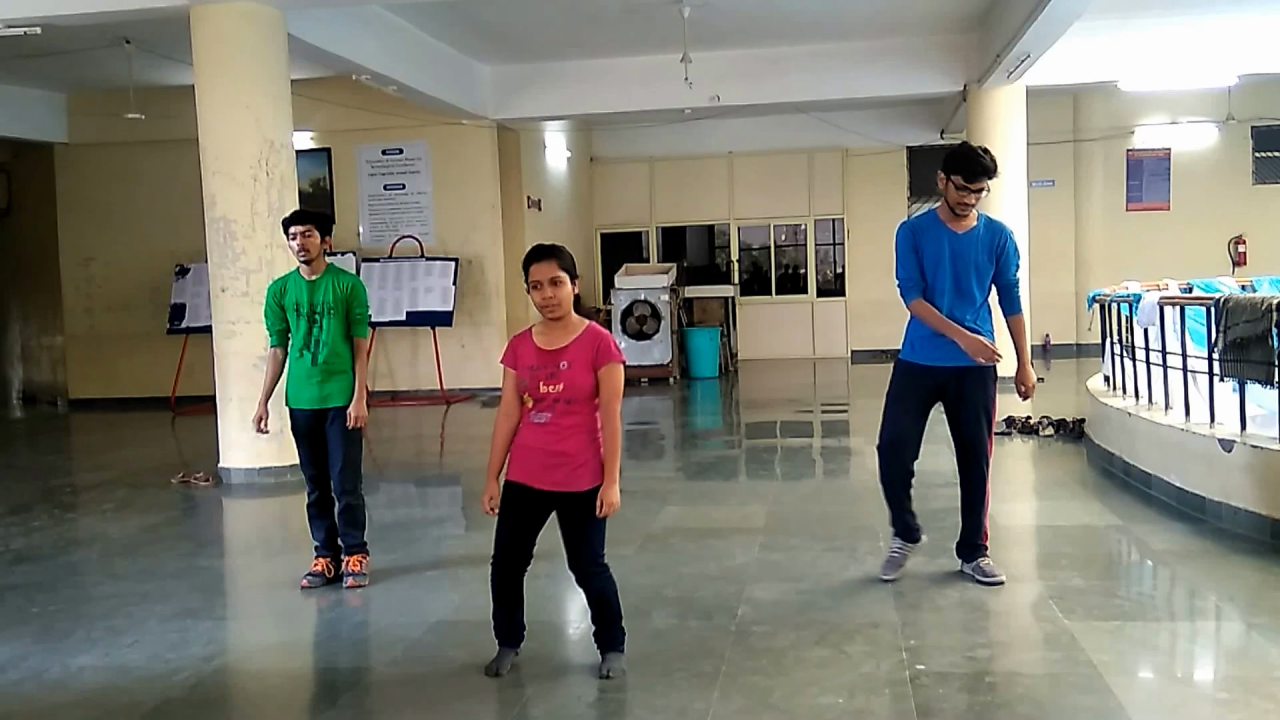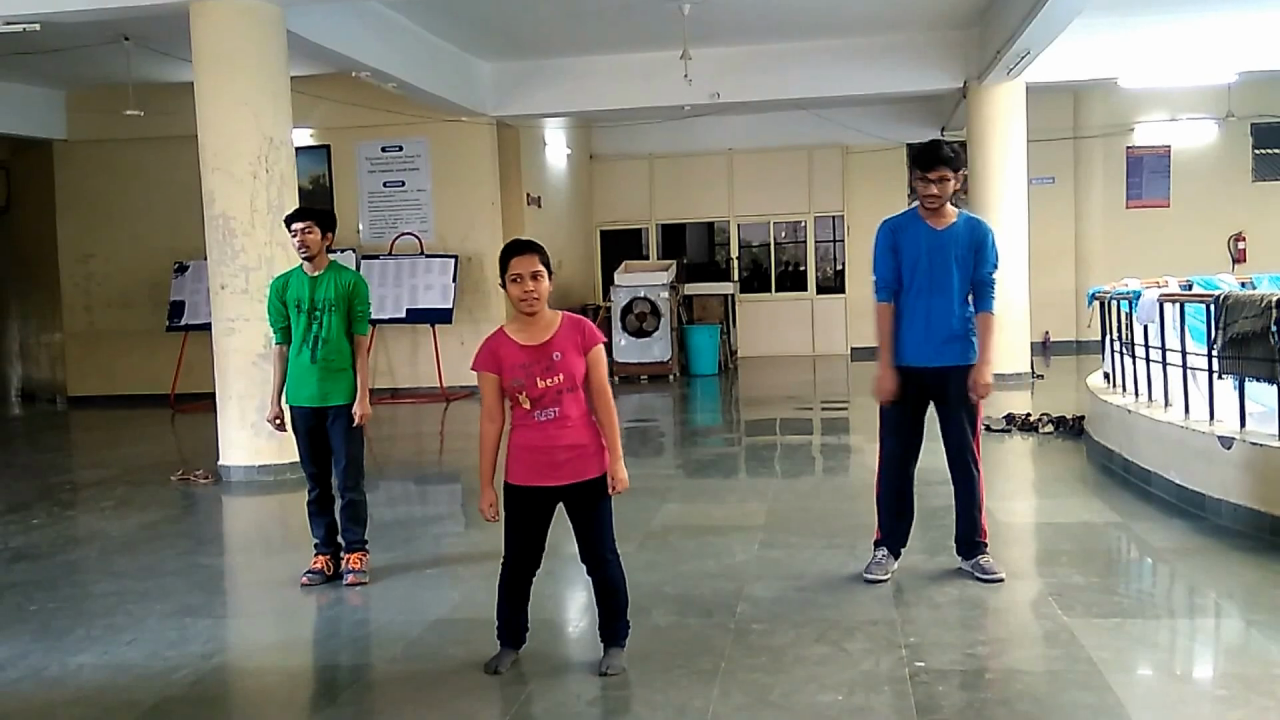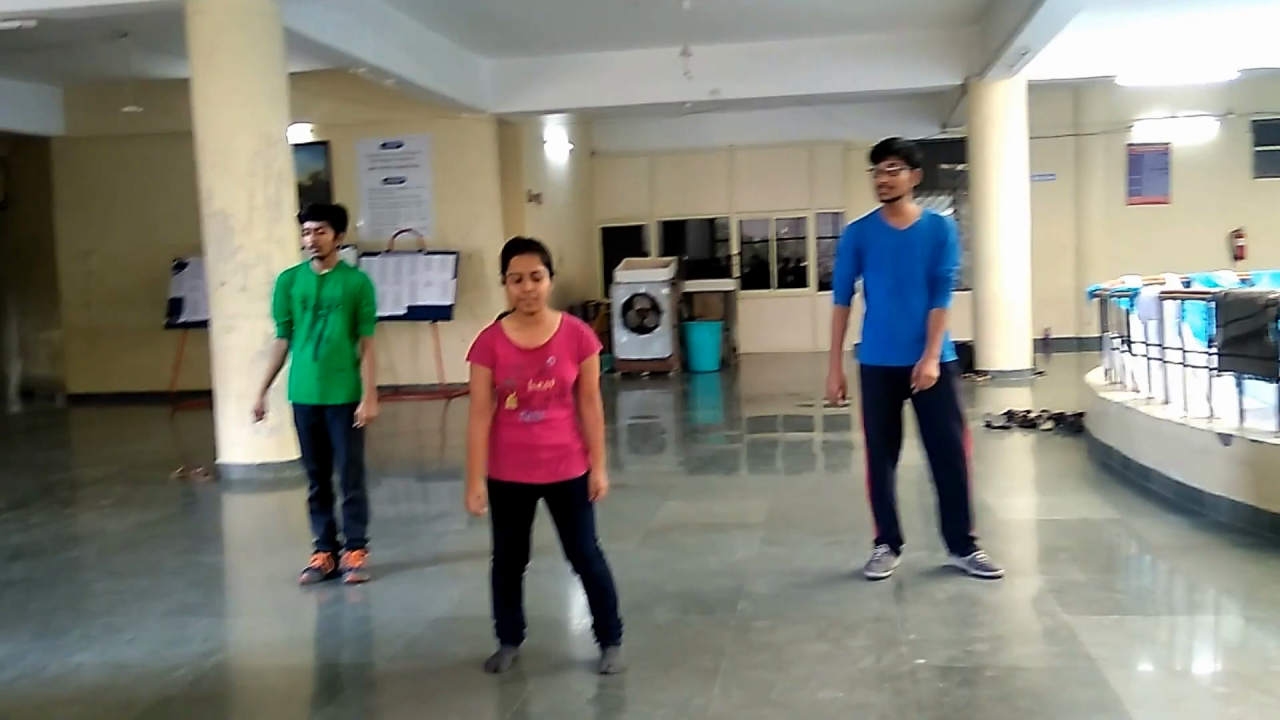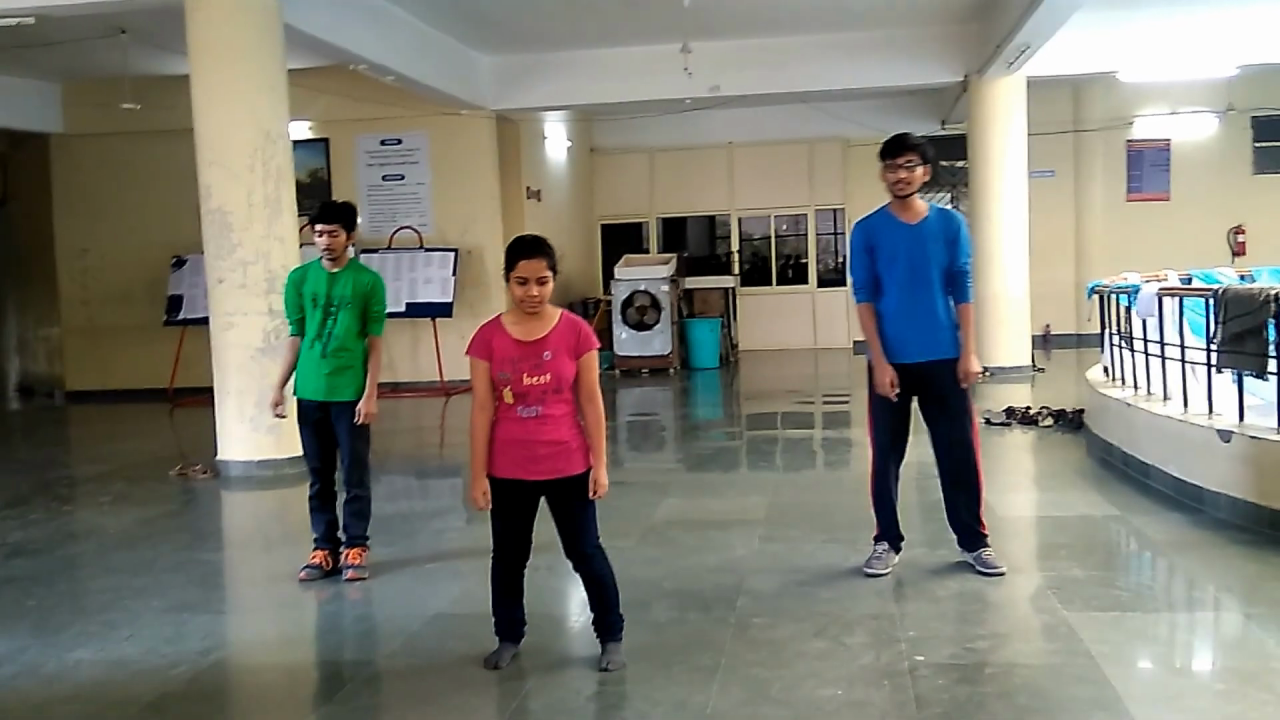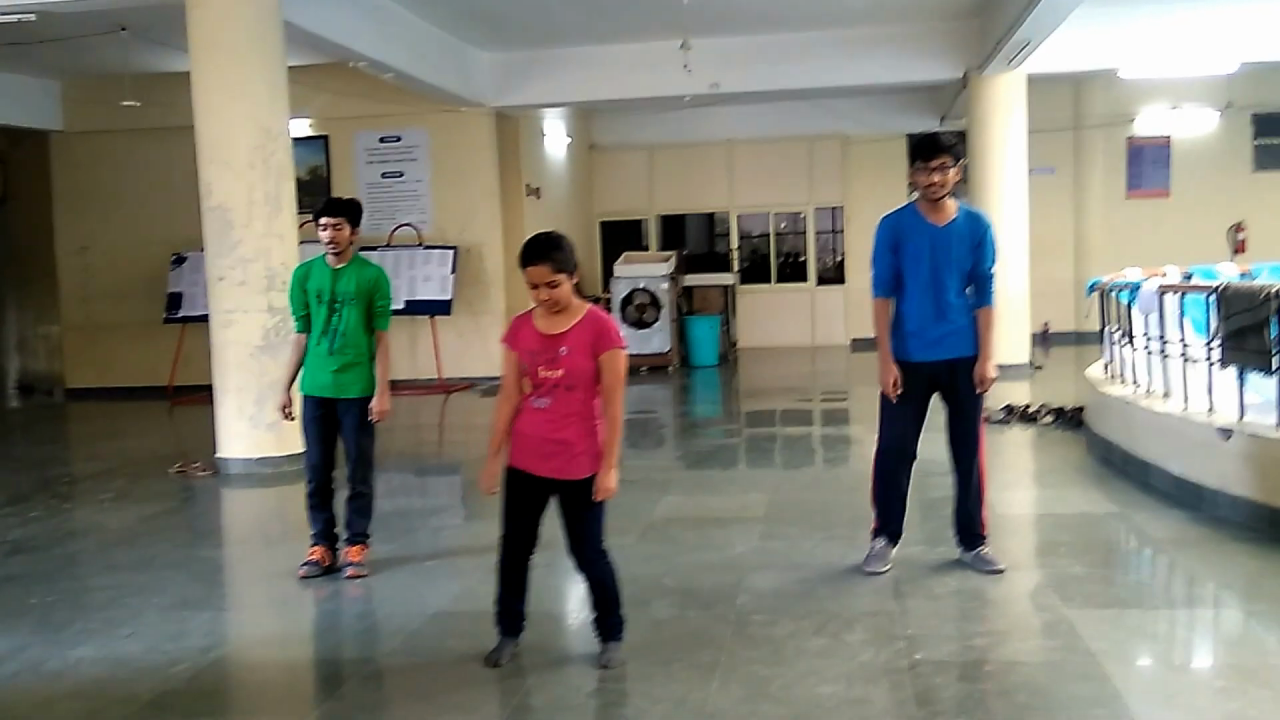
dt=0.4s
person 1, frame 1
left shoulder: (998, 235)
right shoulder: (914, 231)
left elbow: (1011, 300)
right elbow: (912, 296)
left wrist: (1024, 362)
right wrist: (961, 337)
left hip: (978, 364)
right hip: (920, 360)
left knee: (976, 459)
right knee: (894, 446)
left ankle: (973, 551)
right ankle: (905, 535)
person 1, frame 2
left shoulder: (977, 232)
right shoulder: (893, 231)
left elbow: (985, 301)
right elbow: (884, 298)
left wrist: (983, 363)
right wrist: (884, 364)
left hip: (958, 363)
right hip: (907, 363)
left knee: (966, 458)
right knee: (895, 458)
left ankle: (972, 548)
right ankle: (887, 547)
person 1, frame 3
left shoulder: (940, 229)
right shoulder: (857, 234)
left elbow: (942, 296)
right elbow: (842, 299)
left wrist: (930, 357)
right wrist: (835, 365)
left hip: (932, 360)
right hip: (878, 363)
left knee: (950, 452)
right knee: (880, 456)
left ankle: (963, 545)
right ankle: (887, 544)
person 1, frame 4
left shoulder: (950, 224)
right shoulder: (867, 230)
left elbow: (962, 290)
right elbow: (863, 299)
left wrist: (969, 352)
right wrist: (879, 361)
left hip: (942, 357)
right hip: (891, 360)
left knee: (960, 451)
right knee: (885, 454)
left ankle: (974, 541)
right ankle: (887, 541)
person 1, frame 5
left shoulder: (976, 225)
right shoulder: (893, 226)
left elbow: (983, 295)
right elbow: (883, 295)
left wrist: (986, 357)
right wrist: (886, 360)
left hip: (962, 357)
right hip: (909, 358)
left knee: (968, 450)
right knee: (894, 448)
left ankle: (972, 540)
right ankle: (884, 536)
person 2, frame 1
left shoulder: (599, 342)
right shoulder: (519, 346)
left elbow: (610, 417)
right elbow: (508, 415)
left wrist: (611, 482)
right wrist: (492, 478)
left hip: (580, 479)
right hip: (524, 478)
left knee: (587, 567)
right knee: (506, 562)
left ankle: (612, 646)
right ankle: (508, 643)
person 2, frame 2
left shoulder: (580, 330)
right shoulder: (494, 348)
left elbow: (602, 397)
right elbow: (491, 419)
left wrist: (617, 459)
right wrist: (486, 485)
left hip: (585, 469)
right hip: (526, 476)
left knee: (601, 558)
right knee: (518, 562)
left ankle: (614, 642)
right ankle: (509, 643)
person 2, frame 3
left shoulder: (576, 334)
right shoulder: (489, 342)
left elbow: (589, 404)
right elbow: (480, 415)
left wrist: (598, 466)
right wrist: (474, 481)
left hip: (568, 468)
right hip: (508, 473)
left knee: (586, 555)
right knee: (508, 558)
left ankle: (610, 641)
right ankle: (509, 640)
person 2, frame 4
left shoulder: (575, 331)
right shoulder: (489, 336)
left elbow: (591, 401)
right elbow: (482, 409)
left wrist: (599, 464)
right wrist: (478, 474)
left hip: (568, 466)
right hip: (508, 471)
left knee: (586, 553)
right knee: (508, 555)
left ankle: (611, 637)
right ankle: (508, 638)
person 2, frame 5
left shoulder: (600, 327)
right shoulder: (520, 328)
left elbow: (612, 403)
right elbow: (509, 396)
left wrist: (609, 467)
right wrist: (493, 458)
left hip: (579, 465)
right hip: (525, 463)
left knee: (588, 552)
right knee: (514, 548)
left ankle: (611, 636)
right ankle: (509, 633)
person 3, frame 1
left shoulder: (349, 284)
right shoulder: (279, 289)
left elbow: (360, 347)
right elbow: (278, 350)
left wrist: (360, 397)
right wrist: (263, 401)
left hip: (341, 398)
right hip: (302, 400)
left knee: (346, 483)
right knee: (316, 485)
left ankle: (355, 554)
right ankle: (325, 556)
person 3, frame 2
left shoulder: (350, 281)
right shoulder: (282, 286)
left elbow: (361, 344)
right elbow: (281, 347)
left wrist: (363, 395)
right wrist: (275, 400)
left hip: (342, 396)
right hip: (302, 398)
left knee: (349, 479)
right knee: (316, 481)
left ankle: (354, 552)
right ankle: (325, 553)
person 3, frame 3
left shoulder: (357, 282)
right shoulder: (288, 281)
left elbow: (366, 344)
right elbow: (282, 340)
left wrist: (369, 396)
right wrist: (263, 390)
left hip: (344, 395)
right hip: (304, 395)
left knee: (351, 477)
right knee: (317, 479)
left ankle: (355, 550)
right ankle: (325, 550)
person 3, frame 4
left shoulder: (368, 281)
right shoulder: (299, 278)
left elbow: (374, 343)
right elbow: (296, 338)
left wrist: (370, 394)
right wrist: (279, 387)
left hip: (350, 392)
right hip: (311, 392)
left knee: (355, 476)
right knee: (319, 476)
left ankle: (356, 547)
right ankle: (324, 548)
person 3, frame 5
left shoulder: (372, 276)
right shoulder: (305, 274)
left elbow: (381, 338)
right elbow: (301, 335)
left wrist: (382, 391)
right wrist: (286, 387)
left hip: (357, 389)
right hip: (316, 389)
left knee: (359, 473)
right knee: (317, 472)
left ankle: (356, 545)
right ankle: (321, 545)
